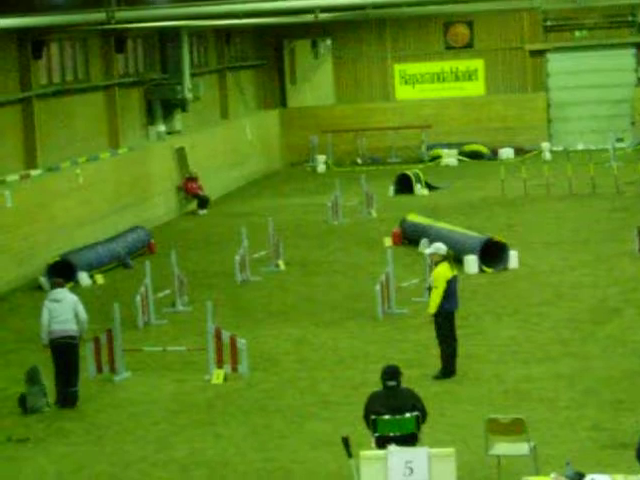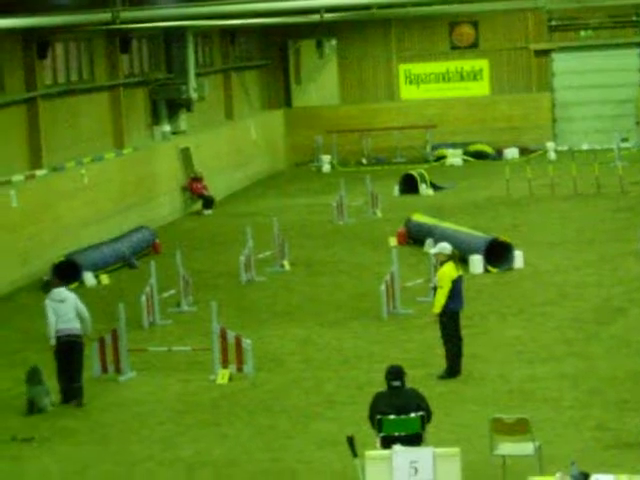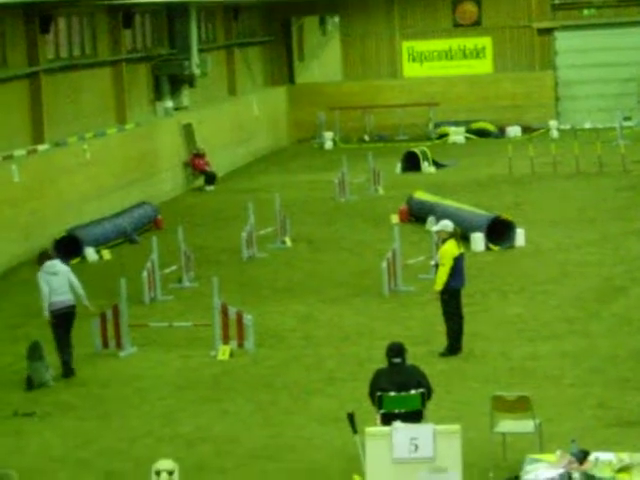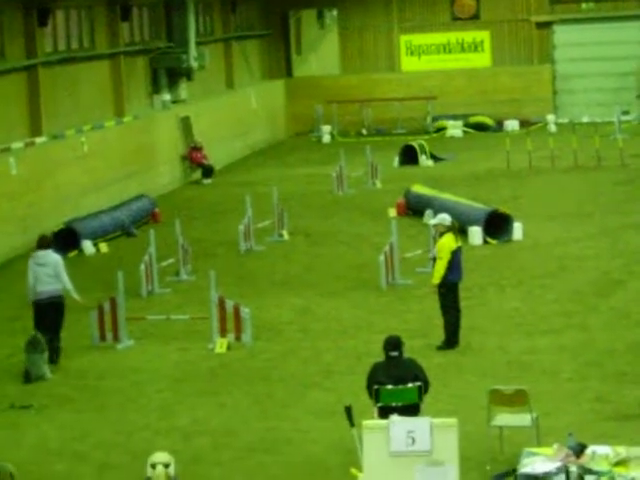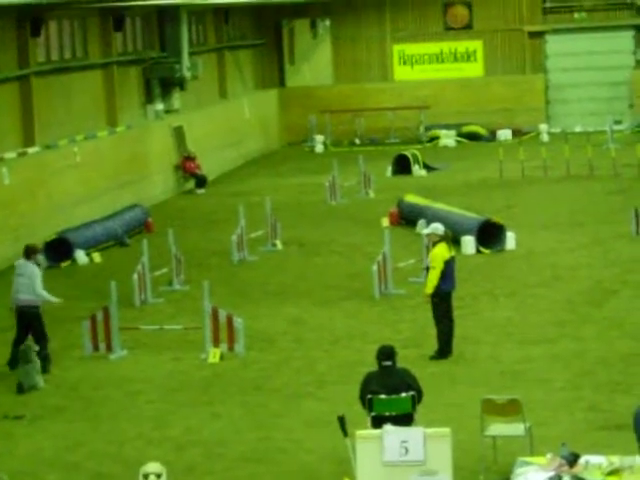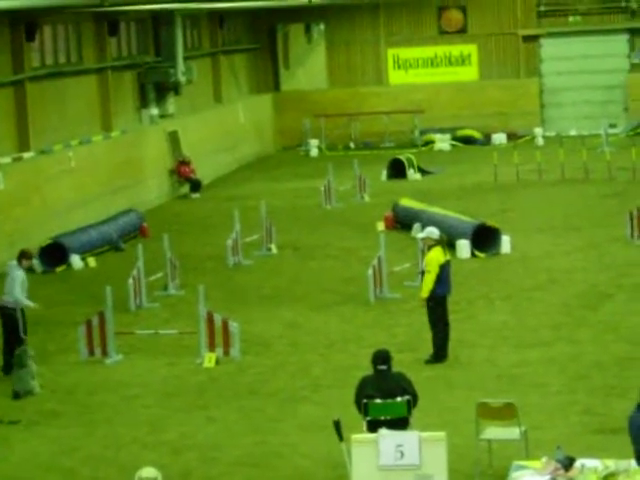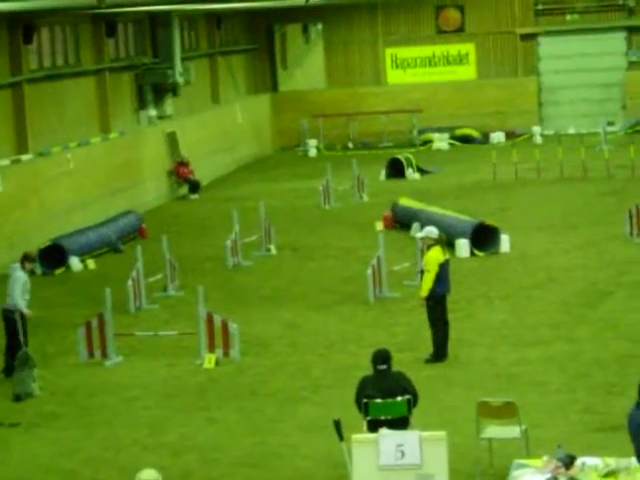
dt=0.4s
person 1, frame 1
left shoulder: (439, 271)
right shoulder: (449, 266)
left elbow: (437, 292)
left wrist: (431, 310)
left hip: (442, 309)
right hip: (450, 307)
left knee: (444, 340)
right knee: (450, 338)
left ankle: (446, 370)
right ankle: (451, 368)
person 1, frame 2
left shoulder: (445, 271)
right shoulder: (455, 266)
left elbow: (442, 292)
left wrist: (436, 310)
left hip: (447, 309)
right hip: (455, 307)
left knee: (449, 340)
right knee: (456, 338)
left ankle: (451, 370)
right ankle: (456, 368)
person 1, frame 3
left shoulder: (447, 248)
right shoulder: (456, 244)
left elbow: (444, 270)
left wrist: (438, 287)
left hip: (449, 286)
right hip: (457, 284)
left knee: (450, 317)
right knee: (457, 315)
left ankle: (452, 348)
right ankle: (457, 345)
person 1, frame 4
left shoulder: (444, 242)
right shoulder: (454, 237)
left elbow: (441, 263)
left wrist: (435, 280)
left hip: (446, 280)
right hip: (454, 278)
left knee: (448, 310)
right knee: (454, 309)
left ankle: (450, 341)
right ankle: (454, 339)
person 1, frame 5
left shoulder: (437, 252)
right shoulder: (447, 247)
left elbow: (434, 273)
left wrist: (429, 290)
left hip: (439, 290)
right hip: (447, 287)
left knee: (441, 320)
right knee: (447, 318)
left ankle: (443, 351)
right ankle: (447, 348)
person 1, frame 6
left shoulder: (432, 256)
right shoulder: (442, 251)
left elbow: (430, 277)
left wrist: (424, 294)
left hip: (435, 294)
right hip: (443, 292)
left knee: (436, 324)
right knee: (443, 323)
left ankle: (438, 355)
right ankle: (442, 353)
person 1, frame 7
left shoulder: (432, 255)
right shoulder: (442, 250)
left elbow: (429, 276)
left wrist: (423, 293)
left hip: (434, 293)
right hip: (442, 291)
left knee: (436, 324)
right knee: (442, 322)
left ankle: (438, 355)
right ankle: (442, 352)
person 2, frame 1
left shoulder: (48, 301)
right shoulder: (73, 298)
left elbow: (44, 322)
right elbow: (83, 317)
left wrist: (44, 340)
right wrist: (82, 333)
left hip: (55, 337)
right hip: (71, 336)
left knee: (59, 370)
right knee: (72, 370)
left ankle: (61, 399)
right ankle: (71, 400)
person 2, frame 2
left shoulder: (49, 301)
right shoulder: (71, 296)
left elbow: (51, 321)
right elbow: (85, 314)
left wrist: (52, 340)
right wrist: (88, 330)
left hip: (60, 336)
right hip: (75, 334)
left knee: (62, 368)
right knee: (76, 368)
left ankle: (66, 397)
right ankle: (78, 396)
person 2, frame 3
left shoulder: (42, 273)
right shoulder: (64, 267)
left elbow: (45, 293)
right elbow: (76, 285)
left wrist: (46, 312)
right wrist: (85, 300)
left hip: (55, 308)
right hip: (70, 305)
left knee: (61, 340)
right knee: (66, 336)
left ankle: (67, 369)
right ankle: (68, 367)
person 2, frame 4
left shoulder: (32, 260)
right shoulder: (56, 258)
left elbow: (31, 281)
right elbow: (63, 277)
left wrist: (31, 297)
right wrist: (73, 293)
left hip: (41, 297)
right hip: (57, 296)
left knee: (41, 327)
right knee: (55, 328)
right ankle: (54, 356)
person 2, frame 5
left shoulder: (18, 268)
right shoulder: (34, 269)
left elbow: (14, 289)
right elbow: (38, 290)
left wrist: (14, 304)
right wrist: (51, 298)
left hip: (20, 306)
right hip: (32, 306)
left knee: (20, 336)
right knee: (41, 337)
left ankle: (13, 363)
right ankle: (44, 365)
person 2, frame 6
left shoulder: (13, 269)
right shoulder: (18, 273)
right elbow: (16, 293)
right wrist: (28, 303)
right hip: (14, 308)
right knee: (20, 339)
person 2, frame 7
left shoulder: (19, 272)
right shoulder: (20, 275)
right elbow: (16, 296)
right wrist: (24, 309)
left hip: (9, 310)
right hip: (15, 312)
left knee: (11, 342)
right knee: (21, 343)
left ankle: (9, 369)
